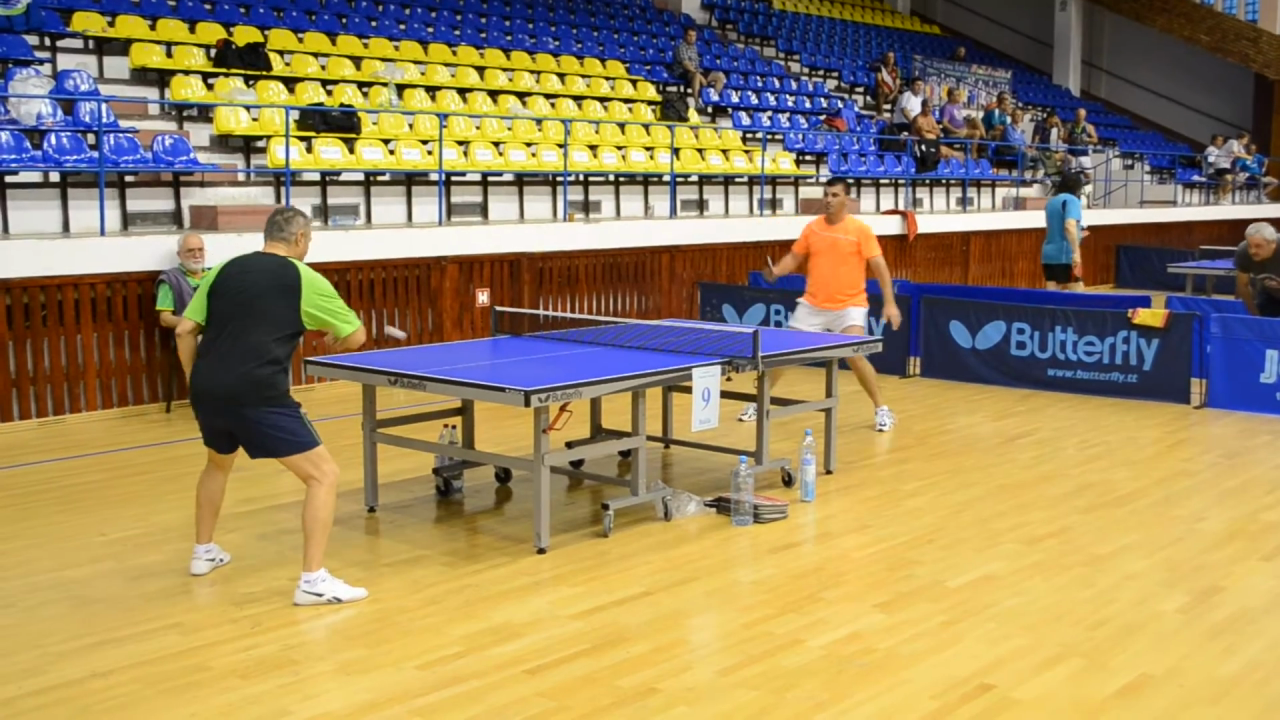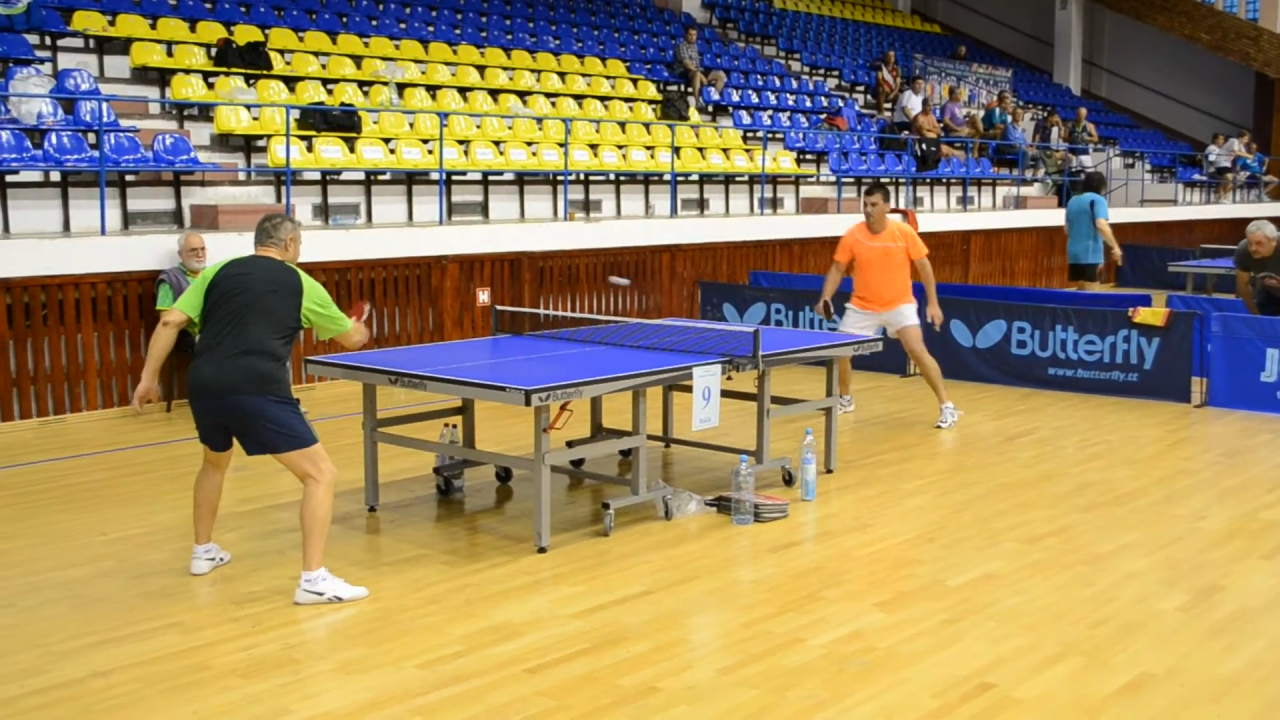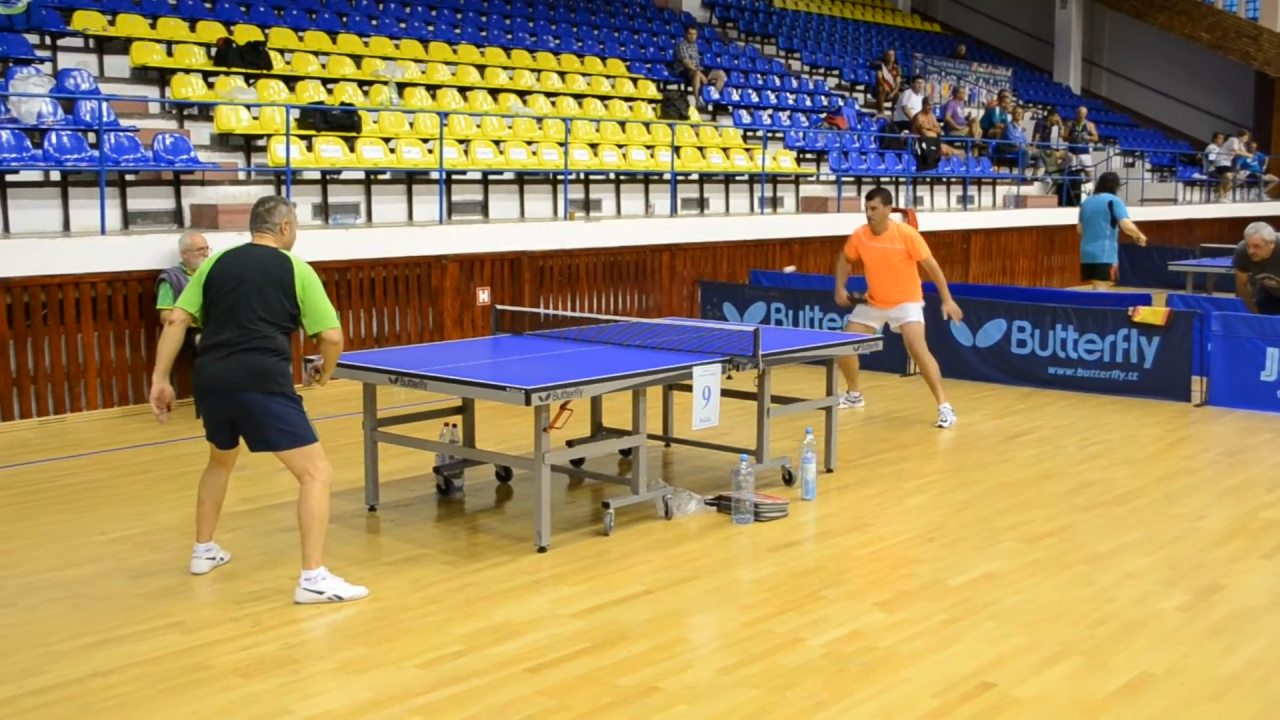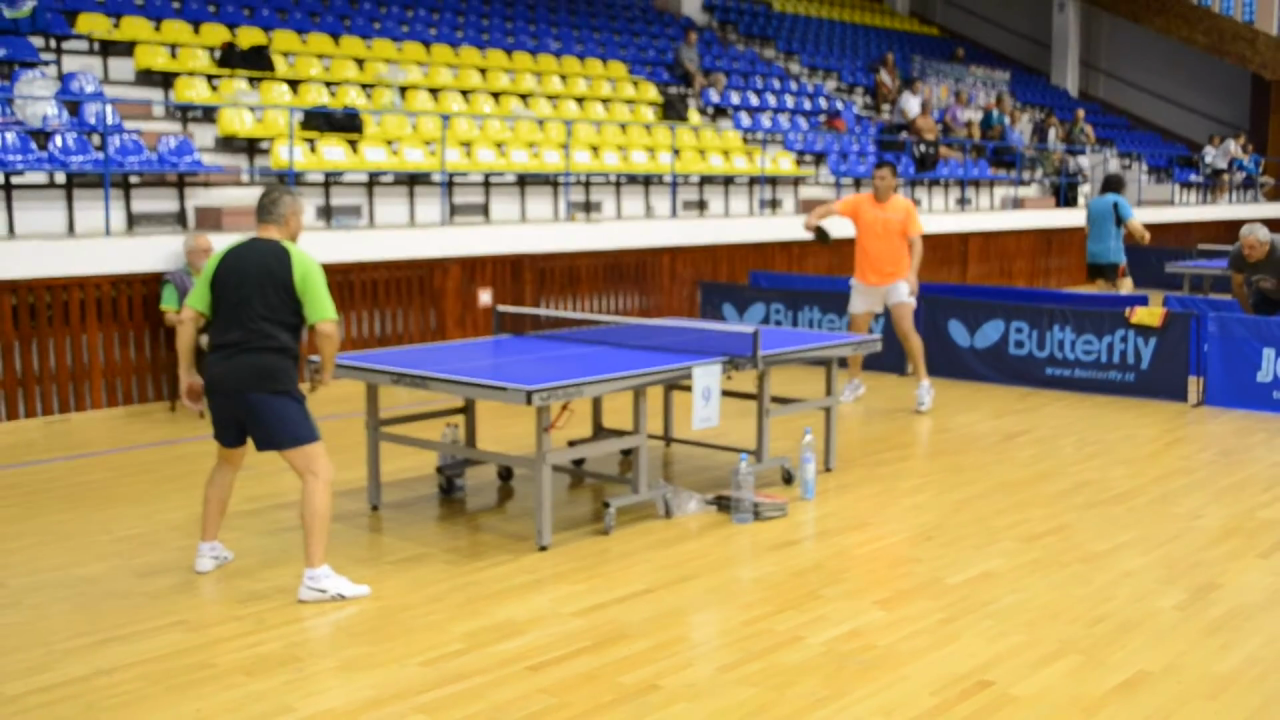
dt=0.3s
person 1, frame 1
left shoulder: (224, 269)
right shoulder: (305, 280)
left elbow: (185, 330)
right elbow: (355, 337)
left wrist: (195, 382)
right wrist: (333, 337)
left hip: (208, 392)
right hip: (260, 395)
left knee: (218, 463)
right knee: (324, 475)
left ankle: (204, 551)
right ankle: (313, 579)
person 1, frame 2
left shoulder: (219, 271)
right shoulder: (300, 283)
left elbow: (171, 322)
right elbow: (352, 338)
left wrist: (148, 378)
right wrist: (358, 329)
left hip: (206, 386)
right hip: (258, 390)
left knee: (215, 462)
right knee: (321, 474)
left ankle: (204, 551)
right ankle: (314, 579)
person 1, frame 3
left shoulder: (217, 263)
right shoulder: (296, 269)
left elbow: (176, 321)
right elbow: (331, 336)
left wrist: (160, 379)
right wrist: (326, 371)
left hip: (211, 382)
right hip: (263, 385)
left knee: (220, 461)
right knee: (317, 474)
left ankle: (204, 551)
right ankle: (313, 578)
person 1, frame 4
left shoulder: (223, 258)
right shoulder: (300, 261)
left elbow: (187, 319)
right elbow: (326, 329)
left wrist: (187, 373)
right wrist: (327, 370)
left hip: (221, 381)
right hip: (269, 383)
left knee: (227, 461)
right knee: (318, 473)
left ankle: (208, 549)
right ankle: (317, 576)
person 2, frame 1
left shoulder: (860, 229)
right shoulder: (812, 228)
left elbow: (880, 267)
right elbow: (794, 258)
left wrist: (890, 303)
right wrist: (775, 272)
left hip: (848, 306)
right hip: (812, 305)
left knee: (856, 359)
left ankle: (882, 409)
right ankle: (759, 403)
person 2, frame 2
left shoulder: (905, 233)
right shoulder: (853, 236)
left elbow: (924, 266)
right elbow: (837, 268)
left wrist: (932, 303)
right wrist: (826, 298)
left hip: (899, 305)
right hip: (863, 307)
left knee: (918, 352)
left ankle: (946, 405)
right ankle: (845, 398)
person 2, frame 3
left shoulder: (906, 233)
right shoulder: (860, 235)
left elbow: (931, 266)
right elbow: (845, 259)
left wrist: (948, 300)
right wrist: (840, 288)
left hip: (906, 303)
right hip: (874, 302)
left knee: (919, 350)
left ankle: (944, 406)
right ankle: (854, 394)
person 2, frame 4
left shoulder: (906, 207)
right shoulder: (859, 202)
left elbow: (916, 243)
right elbow: (830, 208)
left wrist: (912, 273)
right wrist: (813, 217)
left hip: (898, 279)
right hip: (866, 281)
left knee: (906, 331)
right knee: (857, 333)
left ankle: (924, 383)
right ankle: (855, 382)
